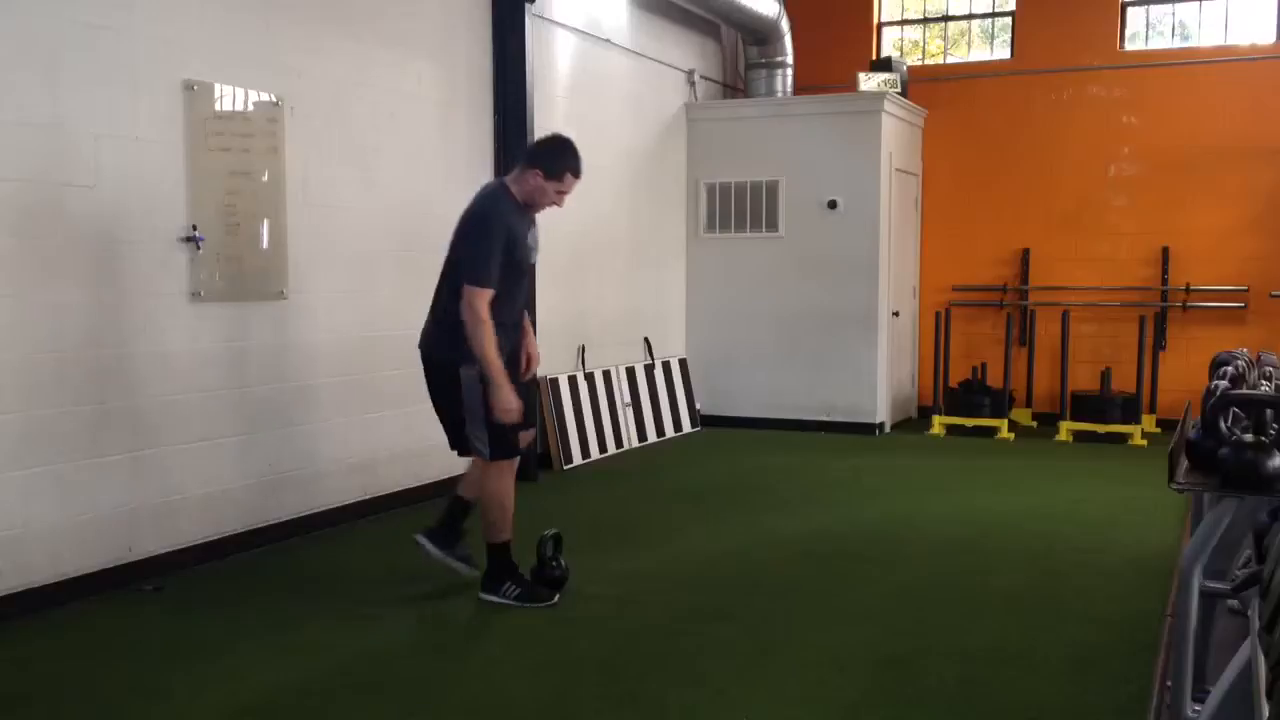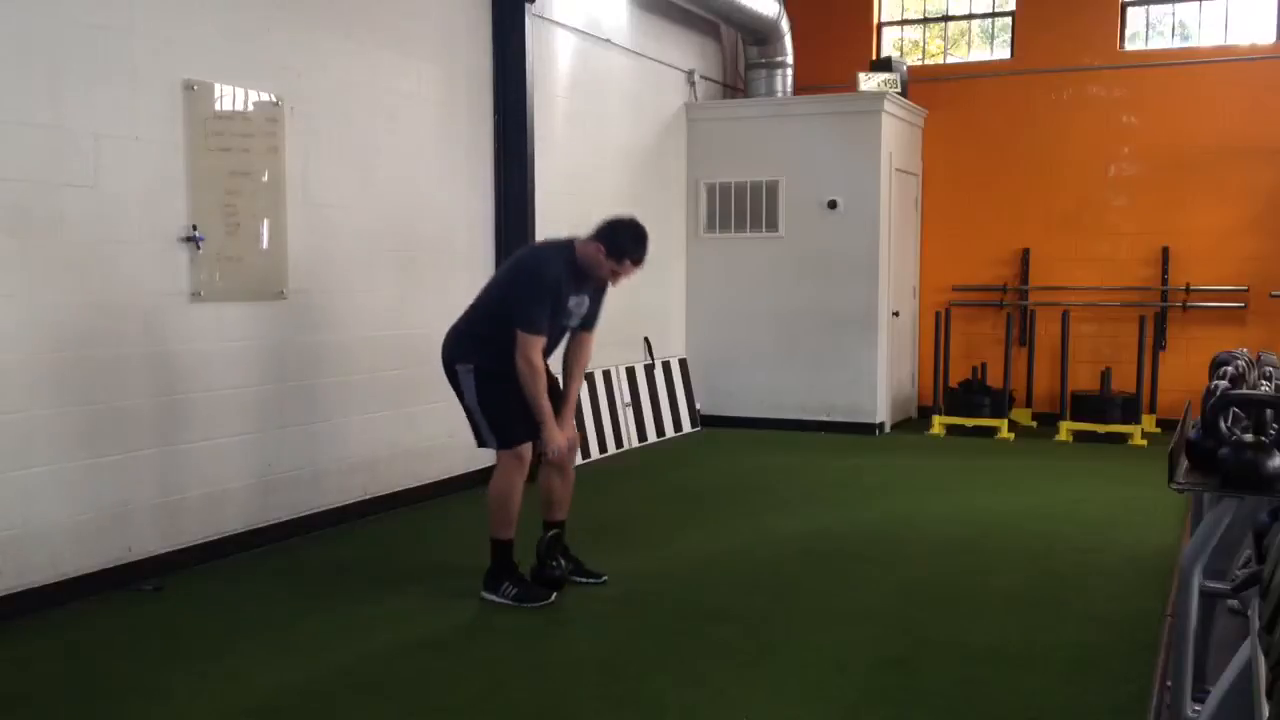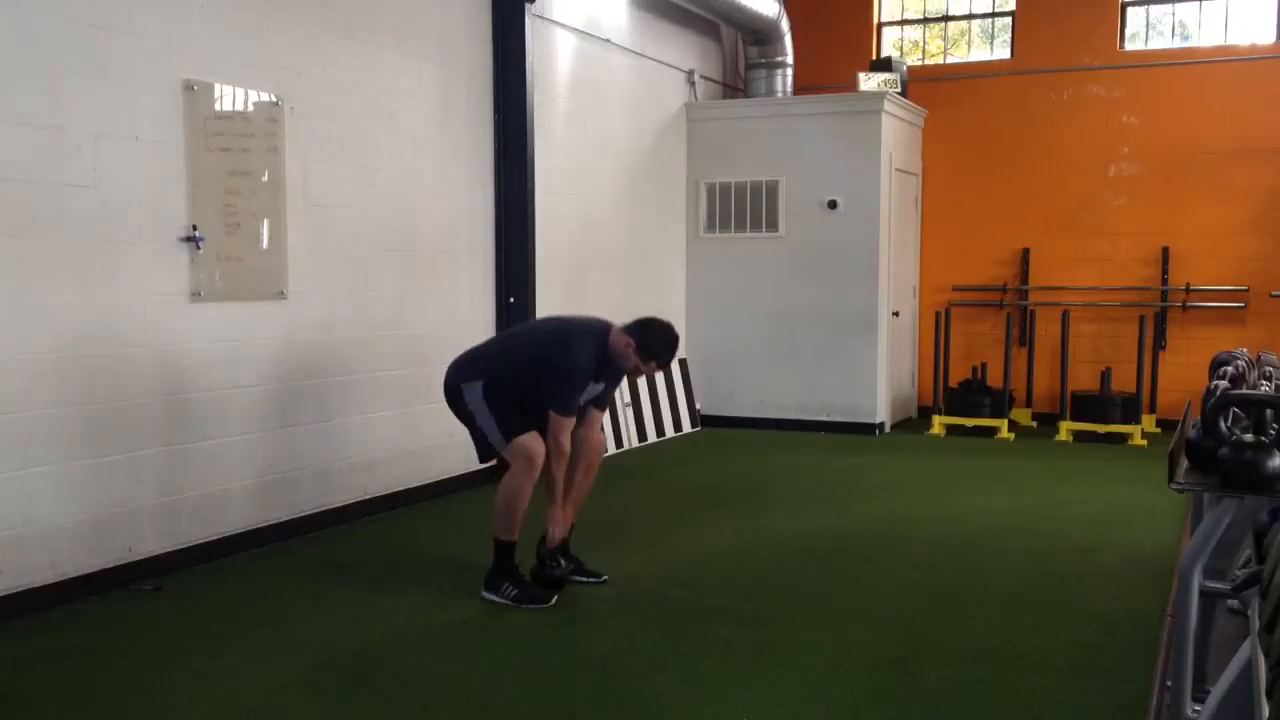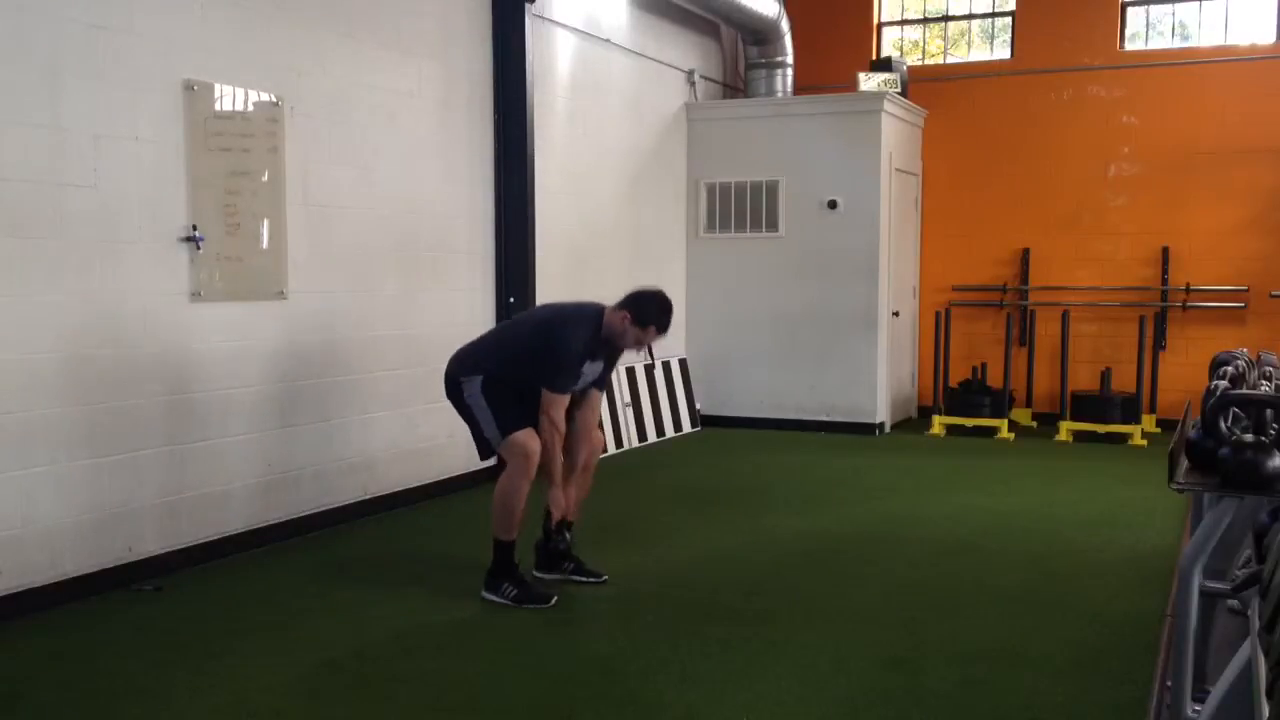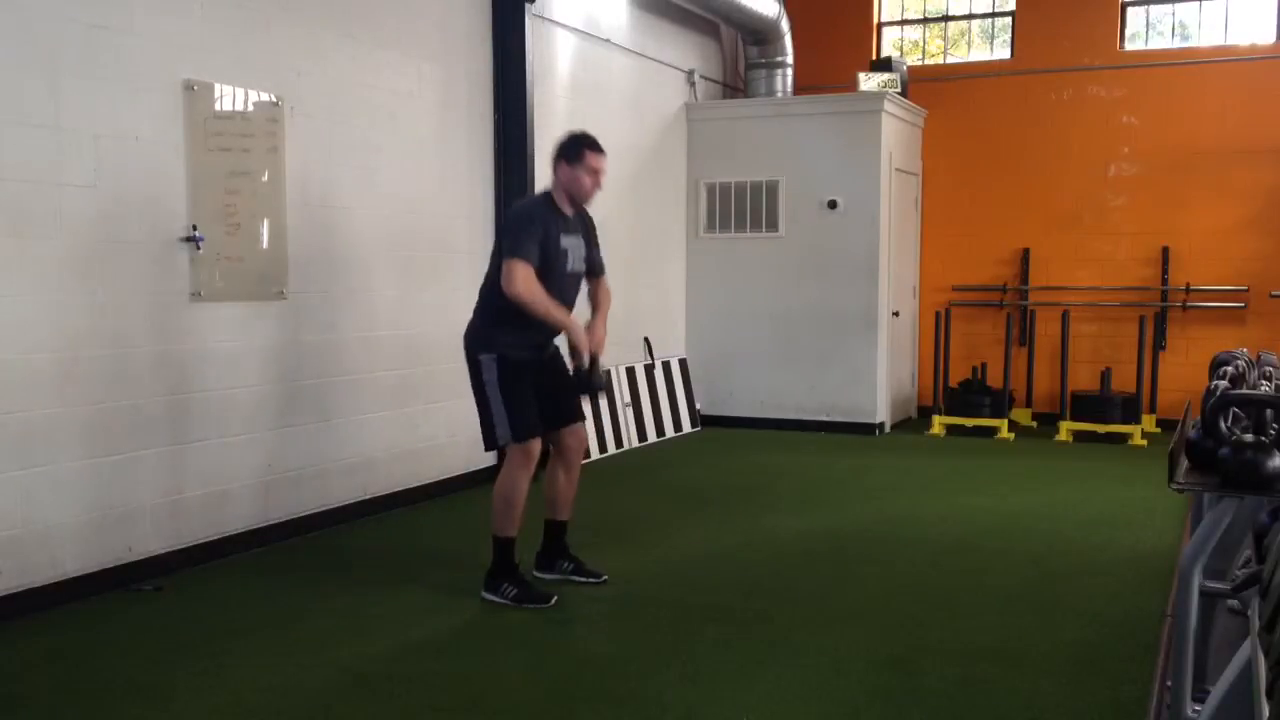
dt=0.4s
person 1, frame 1
left shoulder: (519, 209)
right shoulder: (492, 216)
right elbow: (474, 307)
left wrist: (526, 334)
right wrist: (499, 384)
left hip: (493, 349)
right hip: (464, 355)
left knee: (516, 440)
right knee: (500, 456)
left ankle: (446, 531)
right ankle: (500, 576)
person 1, frame 2
left shoulder: (594, 277)
right shoulder: (544, 269)
left elbow: (580, 343)
right elbow: (528, 356)
left wrist: (568, 416)
right wrist: (548, 426)
left hip: (524, 365)
right hip: (477, 359)
left knee: (566, 447)
right knee: (518, 453)
left ankle: (553, 553)
right ankle: (500, 575)
person 1, frame 3
left shoulder: (613, 355)
right shoulder: (577, 353)
left elbow: (588, 429)
right elbow: (559, 439)
left wrist: (569, 505)
right wrist: (555, 507)
right hip: (476, 383)
left knee: (594, 447)
right knee: (531, 454)
left ankle: (557, 552)
right ankle: (501, 574)
person 1, frame 4
left shoulder: (610, 339)
right shoulder: (570, 335)
left elbow: (586, 411)
right elbow: (551, 418)
left wrist: (571, 485)
right wrist: (555, 487)
left hip: (521, 383)
right hip: (476, 378)
left knee: (592, 443)
right knee: (526, 450)
left ankle: (557, 552)
right ankle: (501, 574)
person 1, frame 5
left shoulder: (583, 223)
right shoulder: (530, 216)
left elbow: (599, 282)
right elbow: (515, 283)
left wrist: (598, 322)
right wrist: (571, 326)
left hip: (538, 348)
right hip: (498, 350)
left knee: (573, 442)
right knee: (525, 450)
left ankle: (553, 554)
right ankle: (500, 574)
